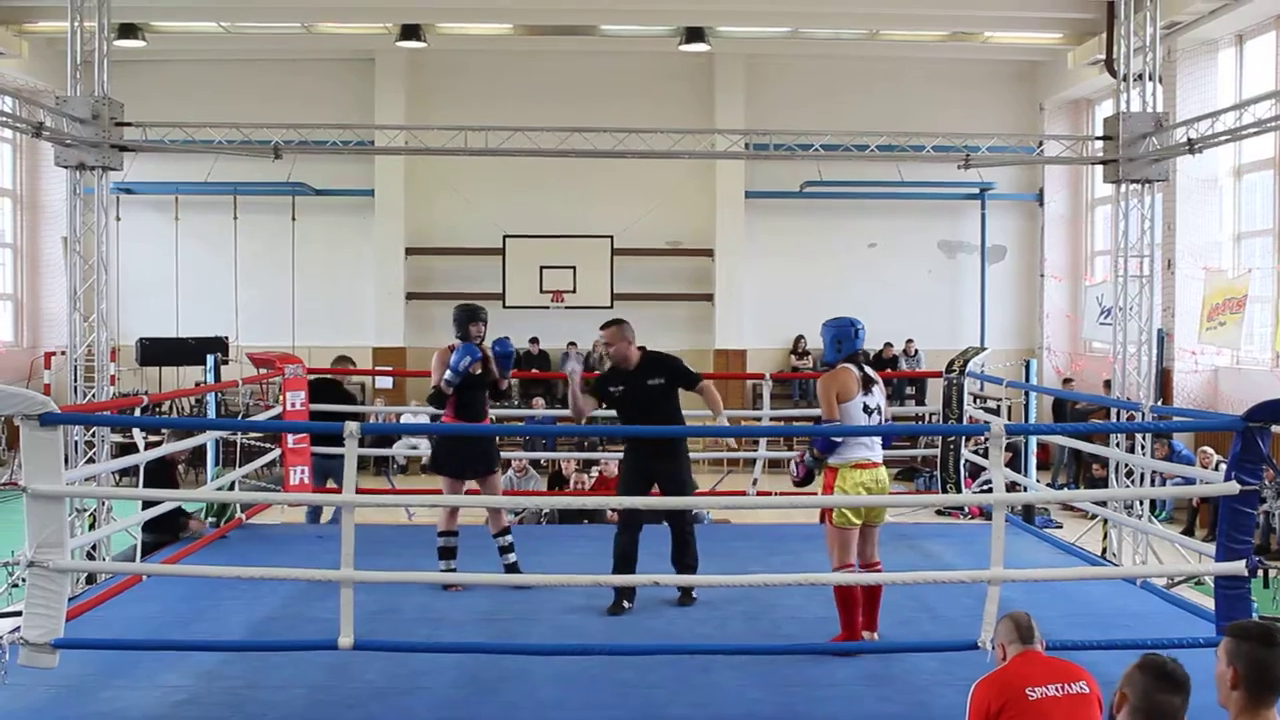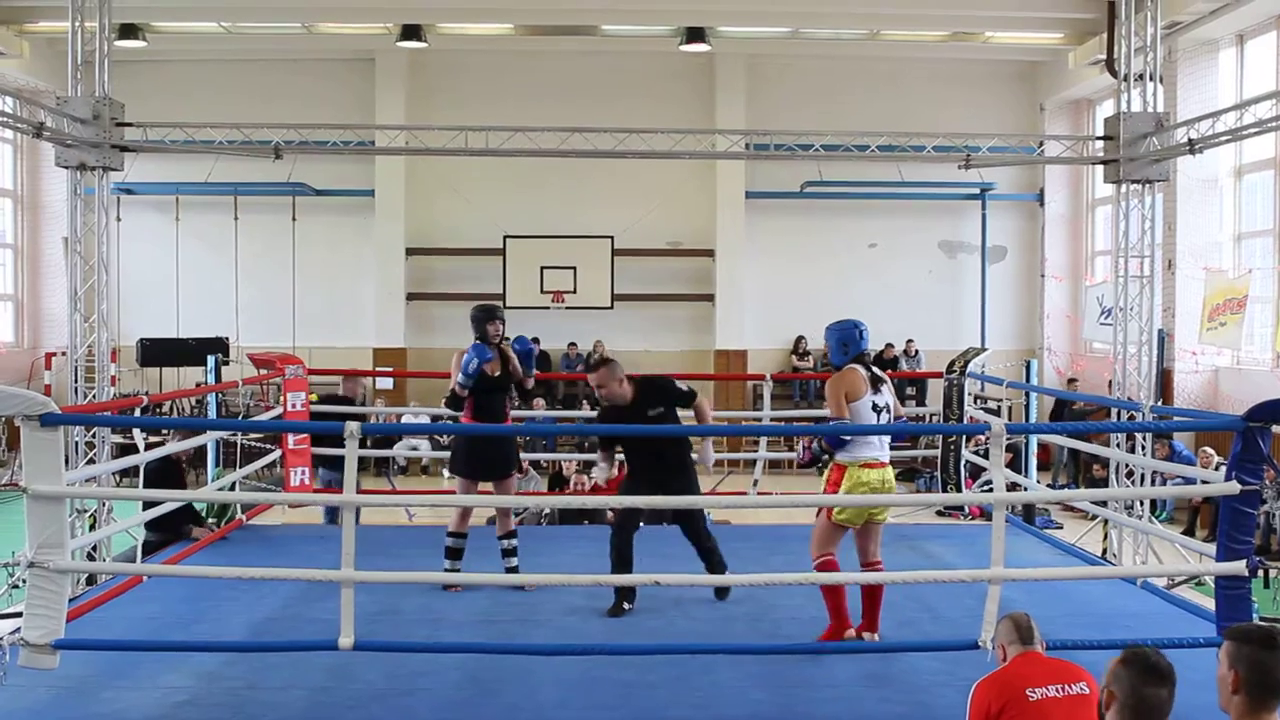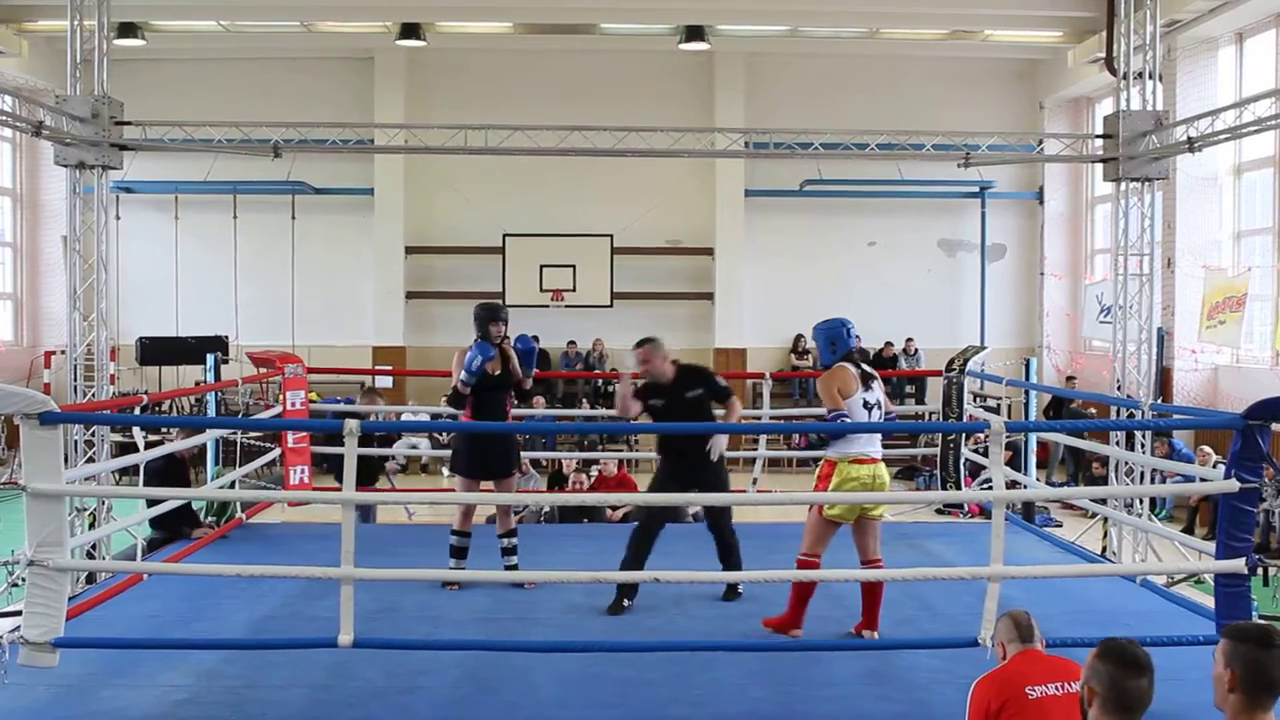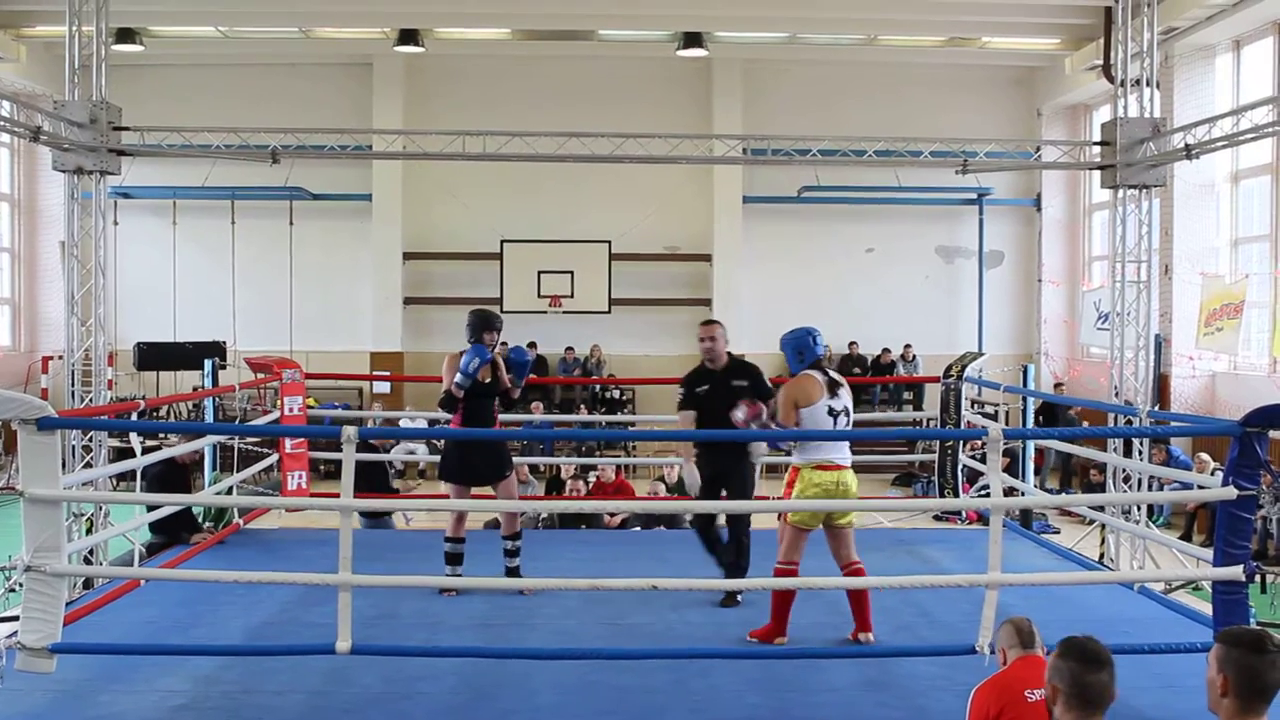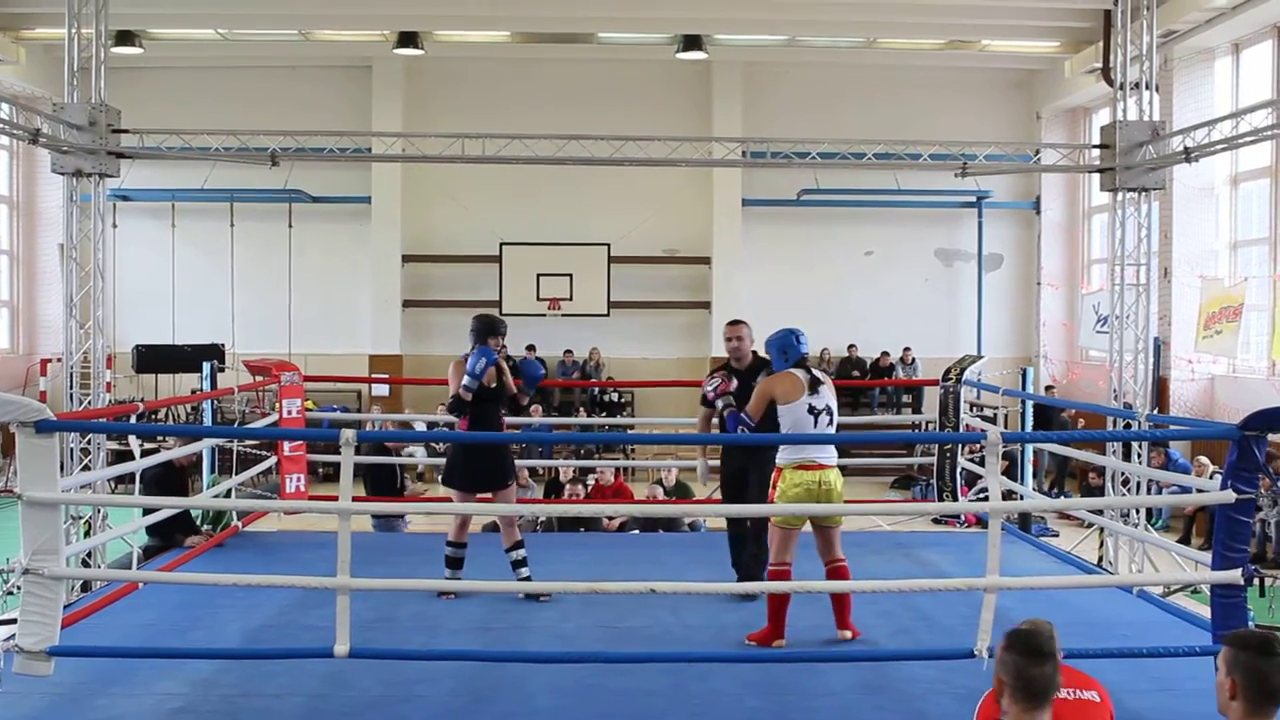
dt=0.3s
person 1, frame 1
left shoulder: (831, 380)
right shoulder: (875, 379)
left elbow: (831, 436)
left wrist: (808, 461)
left hip: (845, 476)
right hip: (877, 474)
left knee: (843, 559)
right knee: (869, 557)
left ankle: (851, 635)
right ankle: (869, 627)
person 1, frame 2
left shoulder: (839, 380)
right shoulder: (882, 378)
left elbow: (840, 434)
right elbow: (899, 426)
left wrist: (816, 449)
left hip: (851, 474)
right hip: (883, 473)
left knee: (822, 549)
right knee: (870, 556)
left ankle: (840, 626)
right ankle: (869, 627)
person 1, frame 3
left shoulder: (830, 378)
right shoulder: (872, 376)
left elbow: (840, 425)
right elbow: (890, 422)
left hip: (844, 470)
right hip: (876, 470)
left knee: (812, 547)
right knee: (870, 552)
left ankle: (792, 620)
right ankle: (870, 624)
person 1, frame 4
left shoulder: (795, 386)
right shoulder: (841, 383)
left wrist: (755, 422)
left hip: (810, 477)
right hip: (843, 476)
left knee: (788, 555)
right knee: (847, 556)
left ankle: (777, 629)
right ankle: (864, 628)
person 1, frame 5
left shoulder: (774, 383)
right shoulder: (826, 382)
left elbow: (742, 427)
left wrist: (720, 398)
left hip: (794, 477)
right hip: (829, 476)
left knee: (779, 557)
right knee: (833, 553)
left ankle: (775, 631)
right ankle: (844, 625)
person 2, frame 1
left shoulder: (486, 353)
right shoulder: (445, 355)
left elbow: (498, 394)
right elbow: (436, 401)
left wrist: (505, 367)
right wrist: (454, 373)
left hip: (482, 436)
right hip: (454, 437)
left knee: (496, 505)
right knee: (452, 505)
left ankle: (511, 567)
right ankle: (447, 570)
person 2, frame 2
left shoulder: (508, 354)
right shoulder: (464, 357)
left elbow: (526, 394)
right elbow: (454, 404)
left wrist: (528, 366)
right wrist: (466, 376)
left hip: (502, 437)
right hip: (473, 438)
left knee: (506, 508)
right knee: (464, 507)
left ankle: (513, 570)
right ankle: (451, 571)
person 2, frame 3
left shoulder: (509, 353)
right shoulder: (465, 355)
left elbow: (523, 394)
right elbow: (456, 402)
left wrist: (528, 366)
right wrist: (470, 373)
left hip: (503, 436)
right hip: (473, 436)
left knee: (506, 506)
right knee: (467, 507)
left ankle: (511, 568)
right ankle: (456, 570)
person 2, frame 4
left shoulder: (497, 361)
right shoulder: (455, 360)
left elbow: (509, 402)
right elbow: (447, 405)
left wrist: (520, 376)
right wrist: (465, 375)
left hip: (492, 441)
right hip: (462, 443)
left knee: (512, 508)
right knee: (459, 513)
left ankle: (513, 572)
right ankle: (452, 577)
person 2, frame 5
left shoulder: (501, 366)
right shoulder: (460, 366)
left elbow: (515, 404)
right elbow: (454, 409)
left wrist: (529, 387)
right wrist: (472, 377)
left hip: (497, 448)
right hip: (468, 448)
left knee: (509, 519)
right knee: (462, 519)
left ankle: (525, 582)
right ankle: (451, 579)
person 3, frame 1
left shoulder: (663, 363)
right shoulder: (608, 379)
left elbow: (705, 389)
right elbow: (580, 412)
left wrist: (720, 419)
right wrist: (573, 381)
left hip: (672, 454)
right hip: (636, 457)
left knee: (681, 520)
right knee: (627, 522)
left ankle: (686, 584)
right ankle: (624, 593)
person 3, frame 2
left shoulder: (659, 387)
right shoulder: (607, 416)
left elbow: (699, 403)
right elbow: (606, 456)
left wrist: (707, 441)
right wrist: (602, 467)
left hip: (678, 467)
right hip: (640, 472)
left knee: (695, 528)
right knee: (621, 527)
left ankle: (719, 572)
right ankle: (624, 597)
person 3, frame 3
left shoulder: (700, 376)
right shoulder: (646, 391)
left elbow: (734, 402)
right elbow: (626, 414)
left wrist: (724, 433)
right wrist: (625, 377)
left hip: (707, 462)
right hip: (672, 464)
left knee: (720, 523)
right knee: (647, 522)
left ankle: (734, 580)
right ankle: (626, 591)
person 3, frame 4
left shoulder: (747, 372)
right shoulder: (692, 380)
left elbow: (773, 405)
right elbow: (686, 424)
right wrist: (689, 465)
left hip: (740, 456)
right hip: (706, 457)
left knee: (738, 522)
right knee: (702, 521)
right ankle: (728, 568)
person 3, frame 5
left shoulder: (770, 371)
right shoulder: (717, 377)
right elbow: (705, 418)
right wrist: (701, 457)
left hip: (765, 451)
right hip: (733, 453)
left knee: (758, 513)
right knee: (735, 516)
left ankle: (757, 575)
right ankle: (744, 574)
